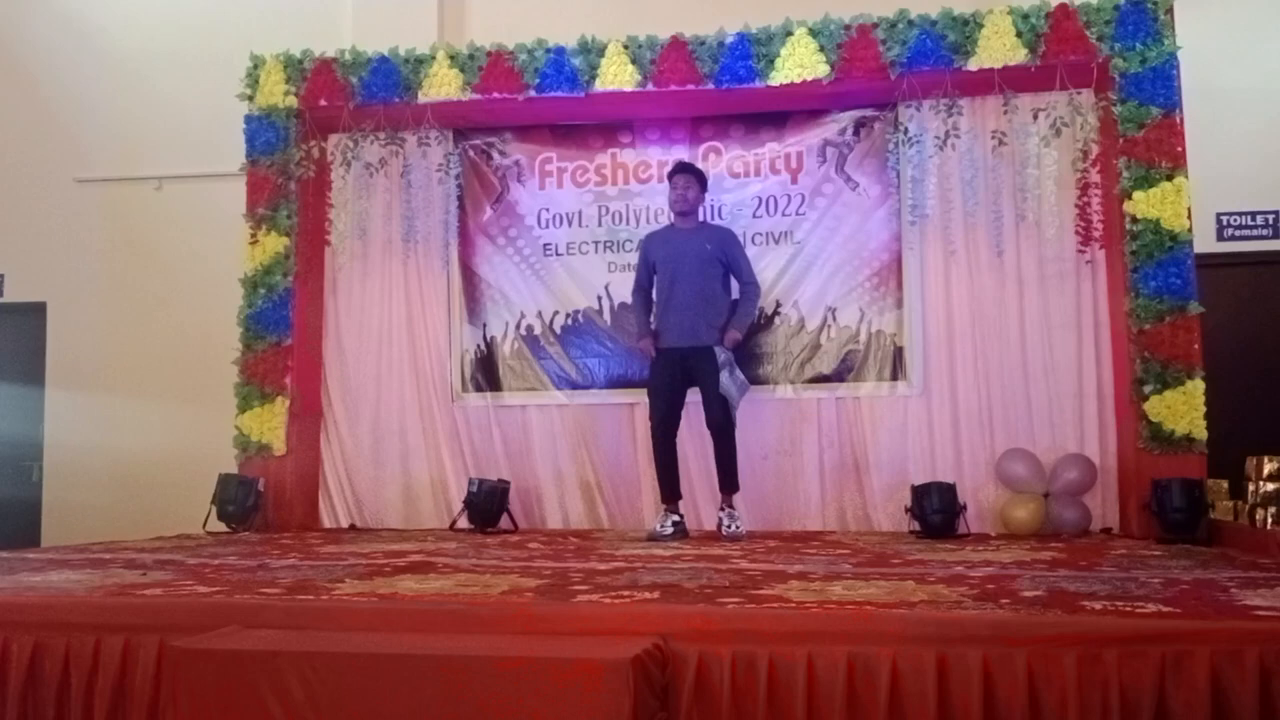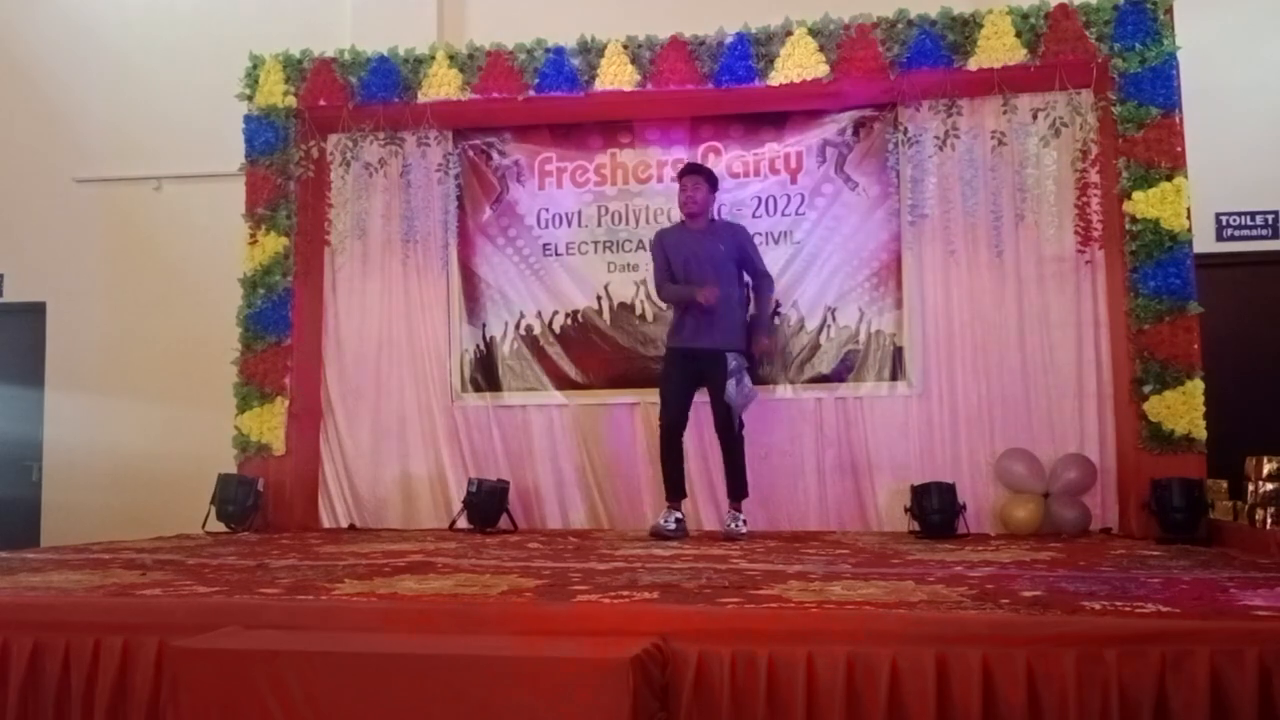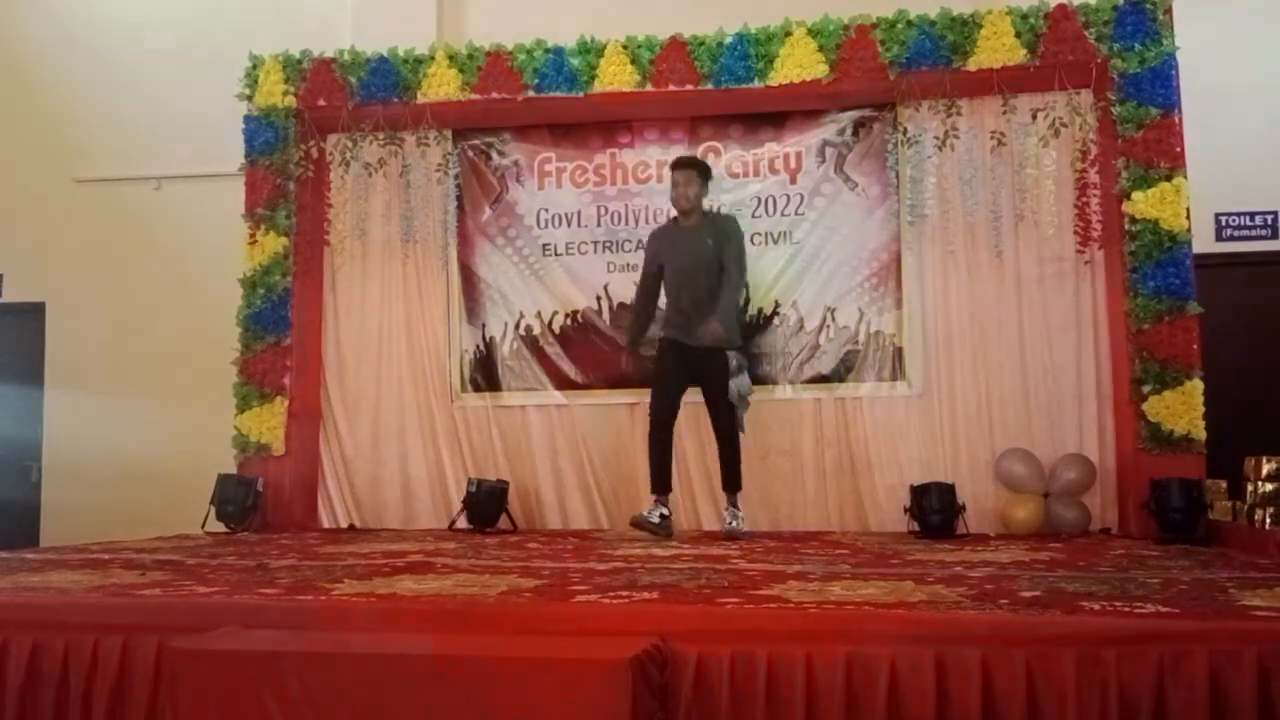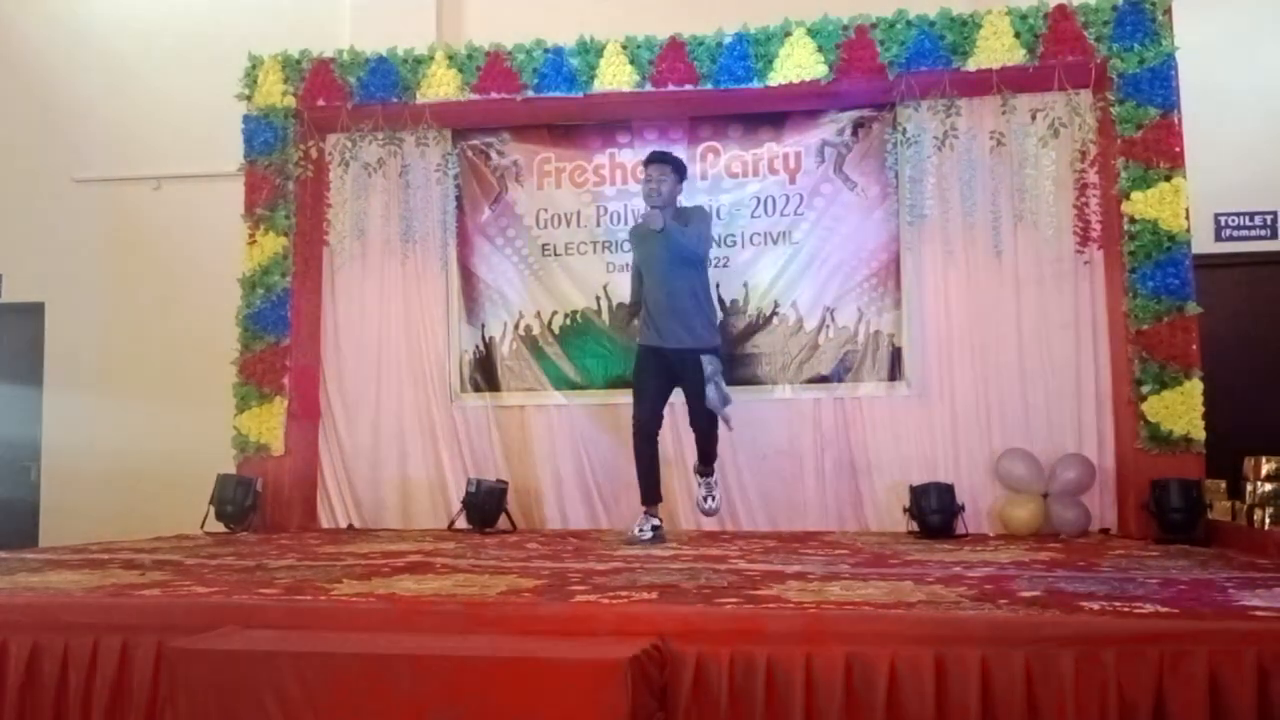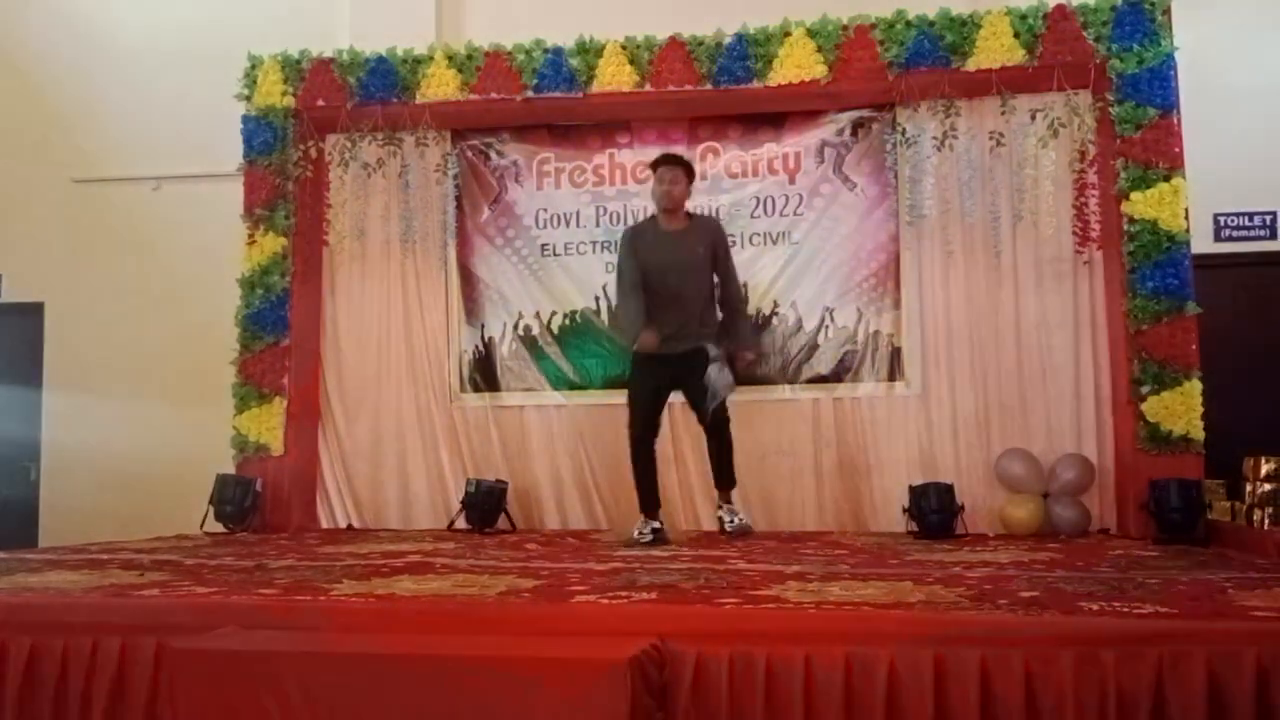
dt=0.3s
person 1, frame 1
left shoulder: (722, 237)
right shoulder: (653, 242)
left elbow: (750, 286)
right elbow: (640, 292)
left wrist: (739, 325)
right wrist: (643, 331)
left hip: (711, 347)
right hip: (667, 349)
left knee: (721, 423)
right knee: (662, 426)
left ankle: (728, 508)
right ankle: (671, 512)
person 1, frame 2
left shoulder: (735, 234)
right shoulder: (665, 239)
left elbow: (763, 280)
right elbow: (663, 288)
left wrist: (760, 327)
right wrist: (693, 293)
left hip: (725, 347)
right hip: (681, 348)
left knee: (729, 428)
right knee: (670, 423)
left ankle: (735, 510)
right ankle: (674, 510)
person 1, frame 3
left shoulder: (724, 226)
right shoulder: (659, 238)
left elbow: (736, 277)
right elbow: (647, 291)
left wrist: (721, 317)
right wrist: (632, 342)
left hip: (718, 344)
right hip: (675, 342)
left knee: (726, 425)
right knee: (660, 416)
left ankle: (731, 506)
right ankle: (660, 508)
person 1, frame 4
left shoulder: (696, 217)
right shoulder: (638, 233)
left elbow: (699, 249)
left wrist: (664, 224)
right wrist: (634, 310)
left hip: (697, 344)
right hip: (653, 346)
left knee: (704, 423)
right knee: (644, 426)
left ankle: (705, 474)
right ankle: (650, 515)
person 1, frame 5
left shoulder: (710, 230)
right shoulder: (636, 236)
left elbow: (730, 286)
right elbow: (627, 289)
left wrist: (742, 341)
right wrist: (638, 330)
left hip: (698, 349)
right hip: (651, 353)
left knee: (716, 422)
right knee: (640, 434)
left ankle: (727, 505)
right ankle: (651, 521)
